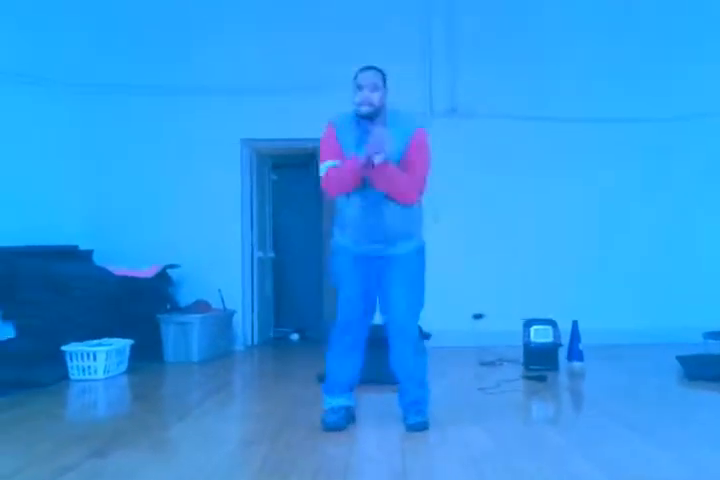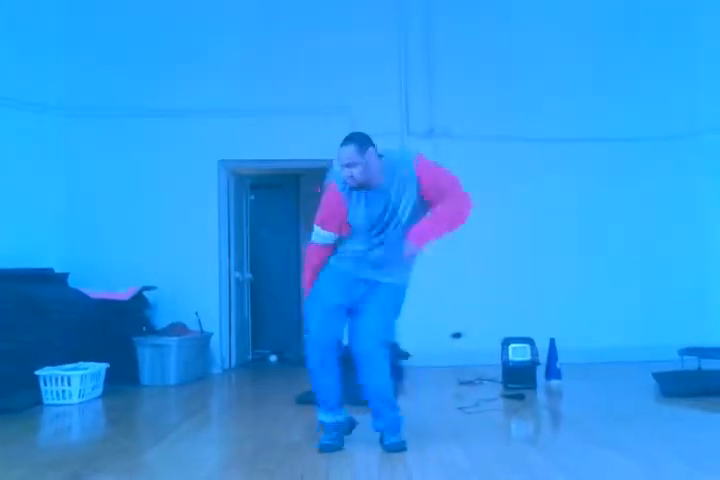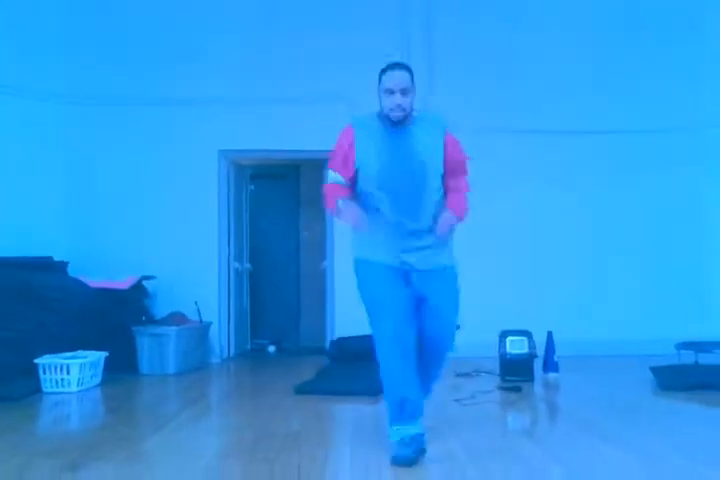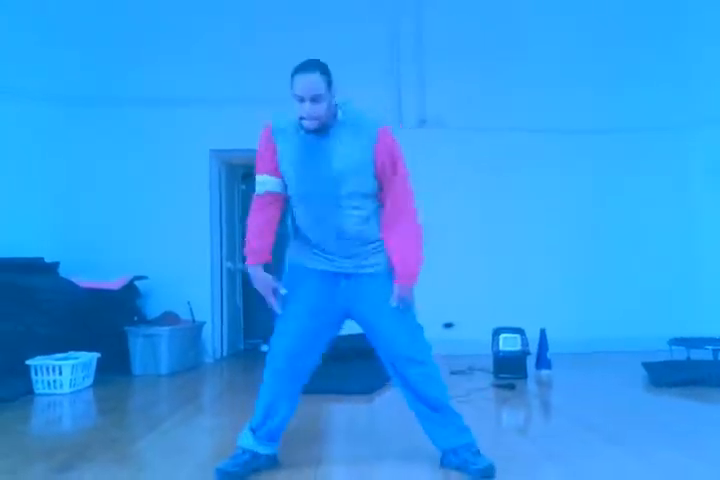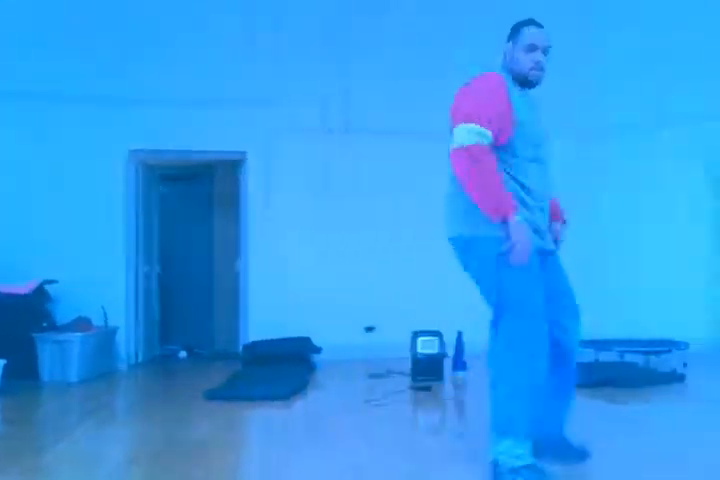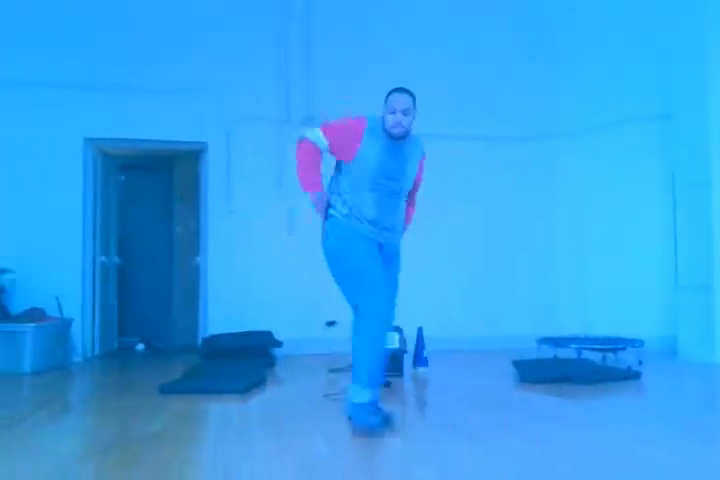
dt=0.4s
person 1, frame 1
left shoulder: (412, 133)
right shoulder: (337, 130)
left elbow: (411, 193)
right elbow: (333, 186)
left wrist: (381, 162)
right wrist: (363, 158)
left hip: (403, 249)
right hip: (353, 247)
left knee: (402, 327)
right knee: (350, 323)
left ankle: (414, 405)
right ankle: (339, 401)
person 1, frame 2
left shoulder: (414, 167)
right shoulder: (339, 184)
left elbow: (458, 203)
right elbow: (321, 240)
left wrist: (419, 233)
right wrist: (308, 288)
left hip: (384, 279)
right hip: (344, 270)
left knee: (369, 348)
right knee: (318, 336)
left ankle: (388, 424)
right ankle: (334, 419)
person 1, frame 3
left shoulder: (438, 133)
right shoulder: (358, 133)
left elbow: (456, 181)
right elbow: (335, 183)
left wrist: (452, 212)
right wrist: (344, 207)
left hip: (432, 258)
right hip: (378, 258)
left knee: (438, 337)
right knee: (393, 342)
left ankle: (413, 401)
right ankle: (407, 430)
person 1, frame 4
left shoulder: (374, 137)
right shoulder: (278, 138)
left elbow: (400, 206)
right elbow: (268, 200)
left wrist: (405, 271)
right wrist: (255, 262)
left hip: (376, 273)
right hip: (313, 272)
left knee: (409, 356)
right knee: (288, 356)
left ankle: (456, 445)
right ankle: (259, 446)
person 1, frame 5
left shoulder: (527, 103)
right shoulder: (491, 90)
right elbow: (470, 154)
left wrist: (553, 217)
right wrist: (512, 218)
left hip: (526, 237)
right hip: (489, 236)
left knee: (562, 320)
right knee: (525, 329)
left ankle: (544, 431)
person 1, frame 6
left shoulder: (416, 150)
right shoulder: (359, 131)
right elbow: (310, 142)
left wrist: (400, 226)
right wrist: (314, 188)
left hip: (385, 242)
right hip: (348, 234)
left knee: (378, 322)
right knee: (371, 304)
left ankle: (363, 400)
right ankle: (361, 396)
